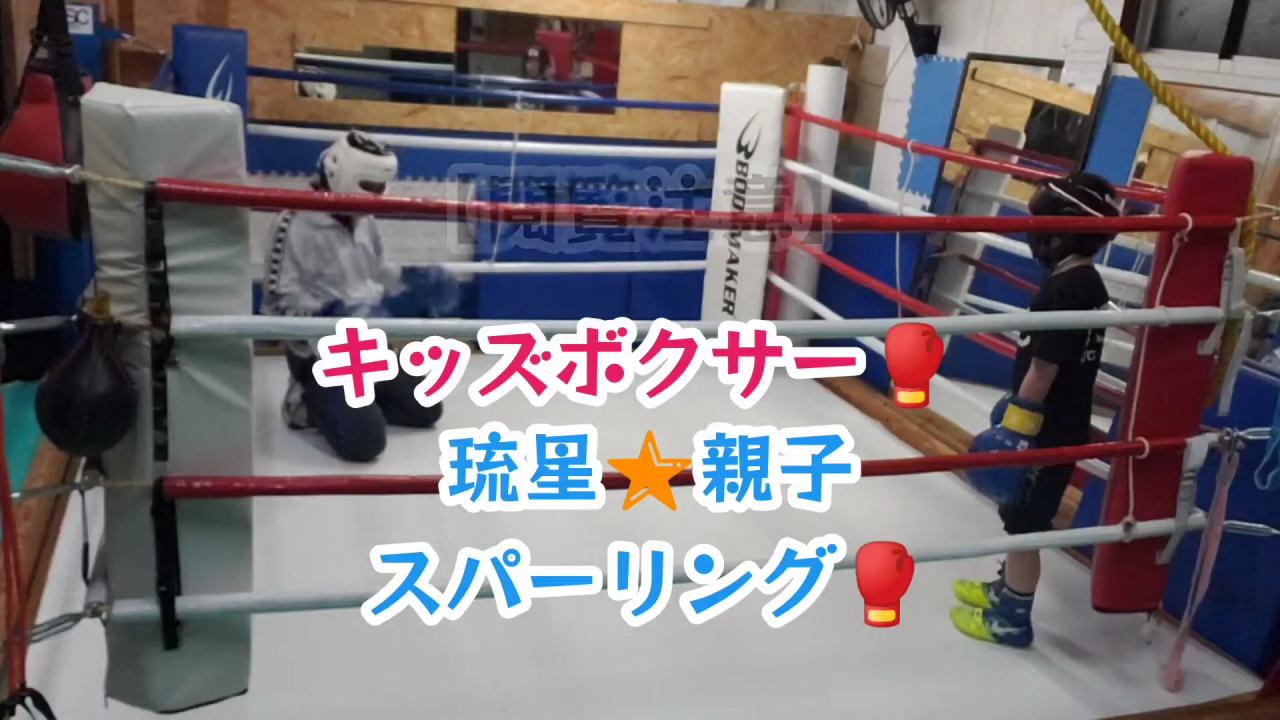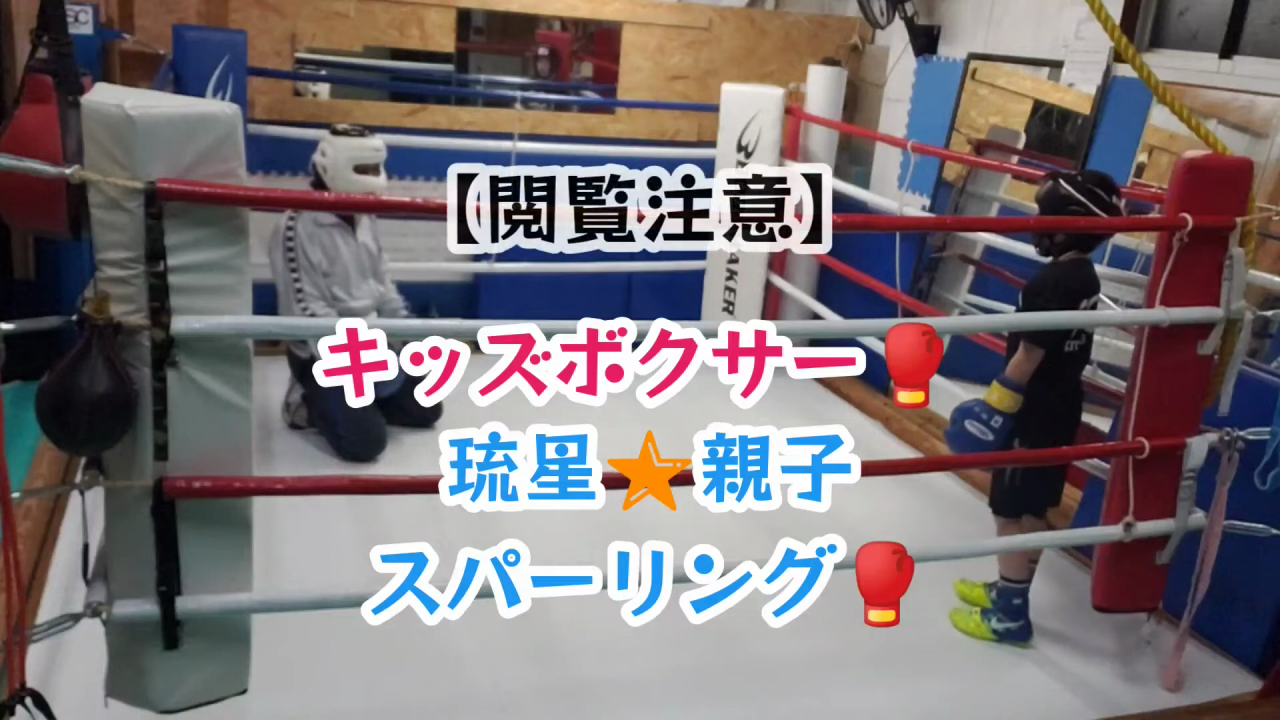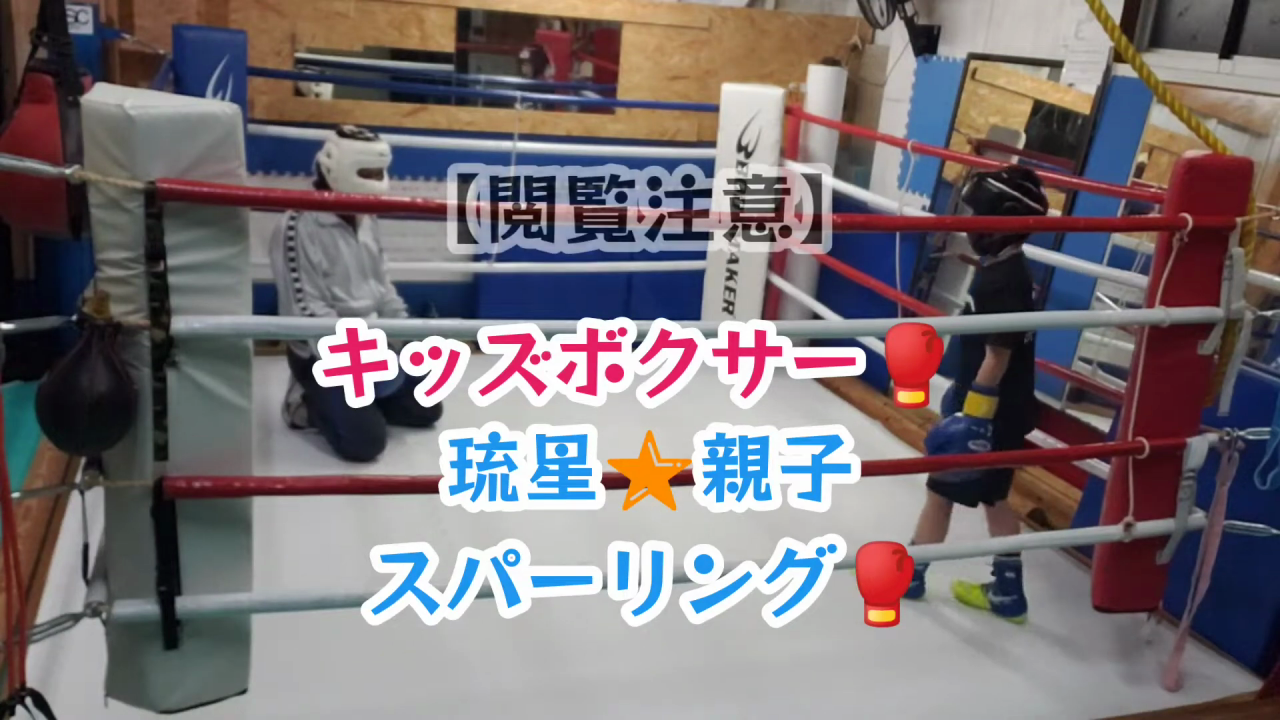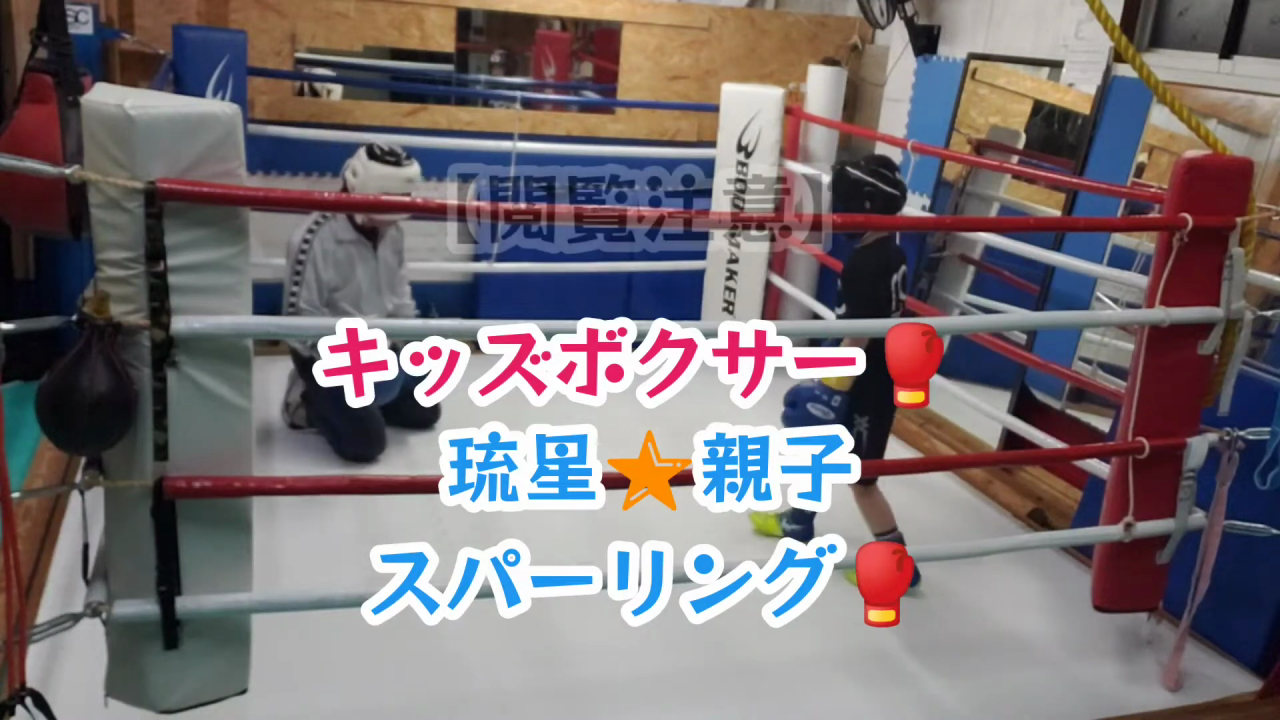
dt=0.7s
person 1, frame 1
left shoulder: (1060, 292)
right shoulder: (1090, 284)
left elbow: (1042, 371)
left wrist: (1015, 430)
left hip: (1046, 430)
right hip: (1066, 424)
left knee: (1023, 524)
right knee: (1026, 518)
left ankle: (1012, 620)
right ankle: (1006, 589)
person 1, frame 2
left shoulder: (1051, 282)
right shoulder: (1085, 278)
left elbow: (1028, 355)
left wrist: (995, 408)
left hip: (1034, 415)
right hip: (1059, 412)
left knee: (1010, 513)
right knee: (1033, 509)
left ankle: (1010, 615)
right ankle: (1008, 590)
person 1, frame 3
left shoulder: (999, 282)
right shoulder: (1009, 269)
left elbow: (997, 356)
left wrist: (974, 415)
left hip: (989, 408)
right hip: (1007, 407)
left knee: (941, 491)
right knee: (991, 497)
left ankle: (909, 575)
right ankle: (1007, 591)
person 1, frame 4
left shoulder: (863, 263)
right shoulder: (888, 251)
left elbow: (858, 335)
left wrist: (832, 386)
left hip: (865, 384)
right hip: (880, 375)
left knee: (858, 474)
right ankle: (797, 522)
person 2, frame 1
left shoulder: (363, 220)
right shoulder: (295, 227)
left elbow: (379, 274)
right elbow: (280, 304)
left wrist: (418, 283)
right wrist: (334, 317)
right hip: (319, 353)
left knee: (426, 410)
right knee: (365, 440)
right ankle: (310, 404)
person 2, frame 2
left shoulder: (363, 221)
right shoulder: (298, 228)
left elbow: (382, 285)
right elbow: (308, 311)
right hip: (322, 354)
left knee: (426, 410)
right knee: (366, 441)
left ankle: (349, 399)
right ankle: (309, 404)
person 2, frame 3
left shoulder: (365, 222)
right shoulder: (299, 229)
left elbow: (382, 285)
right elbow: (308, 310)
right hip: (323, 355)
left knee: (427, 410)
right knee: (366, 441)
left ankle: (355, 401)
right ankle: (310, 404)
person 2, frame 4
left shoulder: (390, 230)
right shoulder: (317, 240)
left elbow: (397, 289)
right elbow: (302, 318)
left knee: (425, 413)
right knee: (366, 443)
left ankle: (358, 402)
right ankle: (307, 405)
